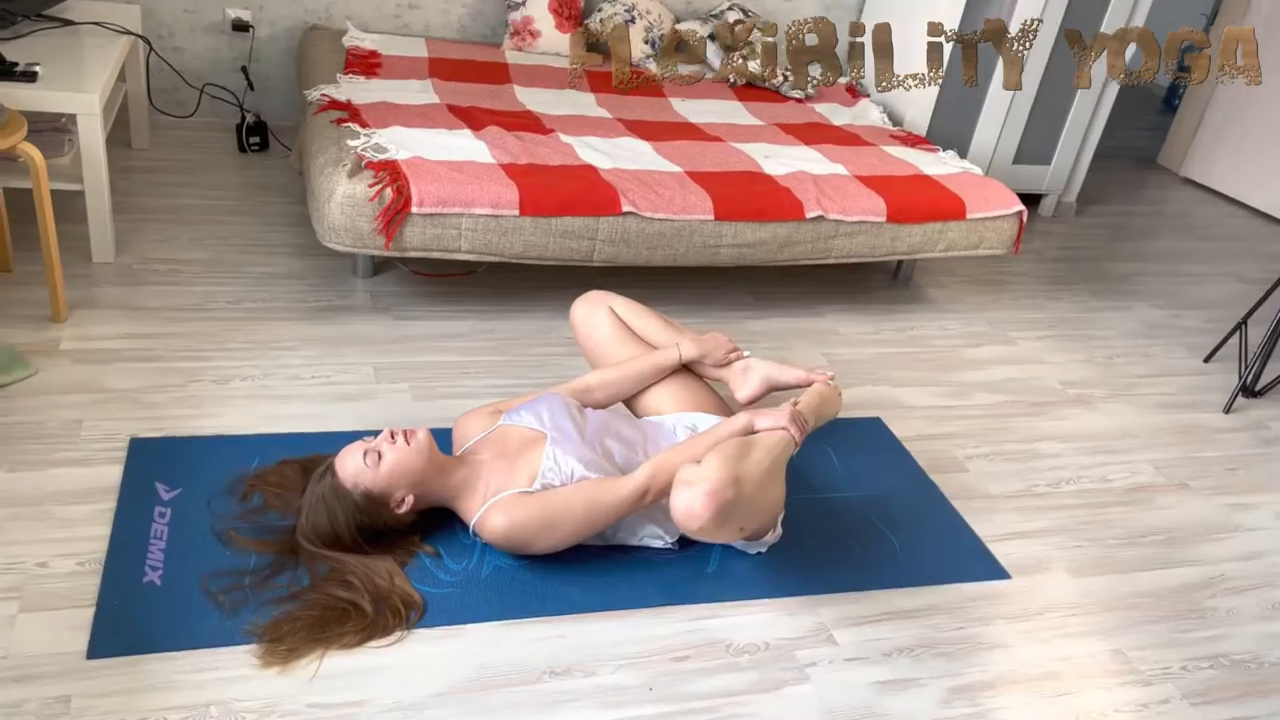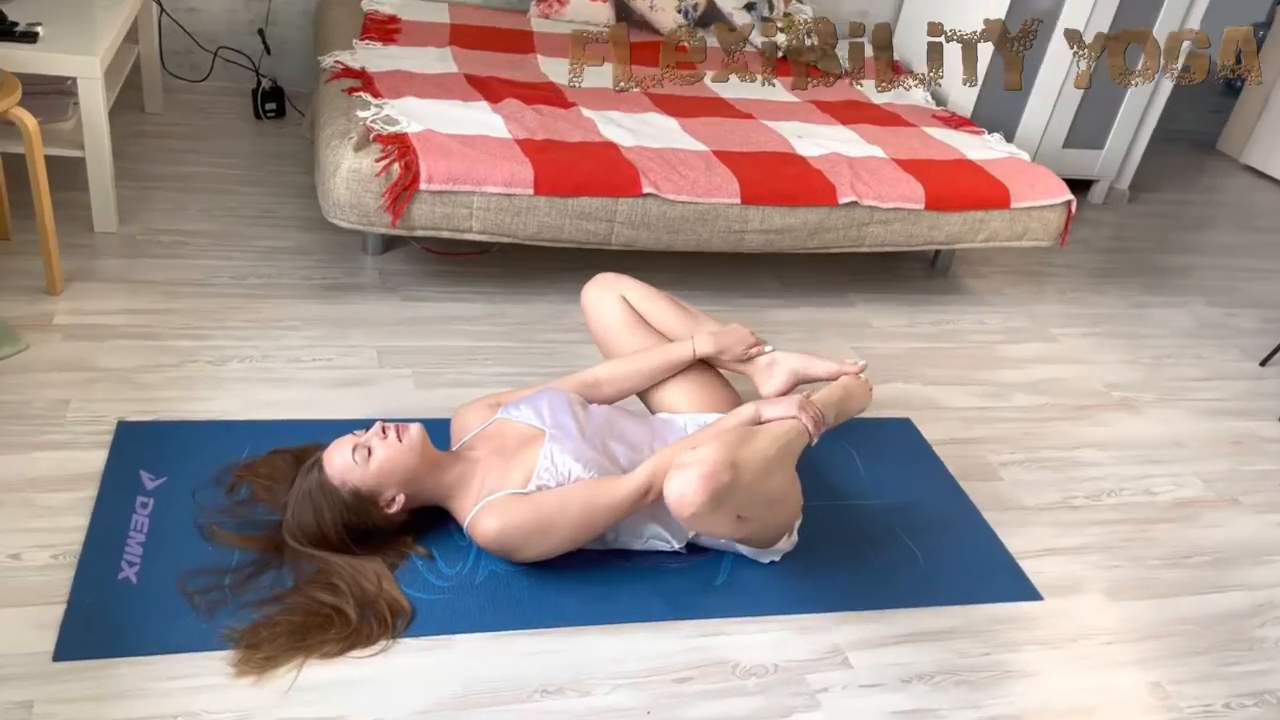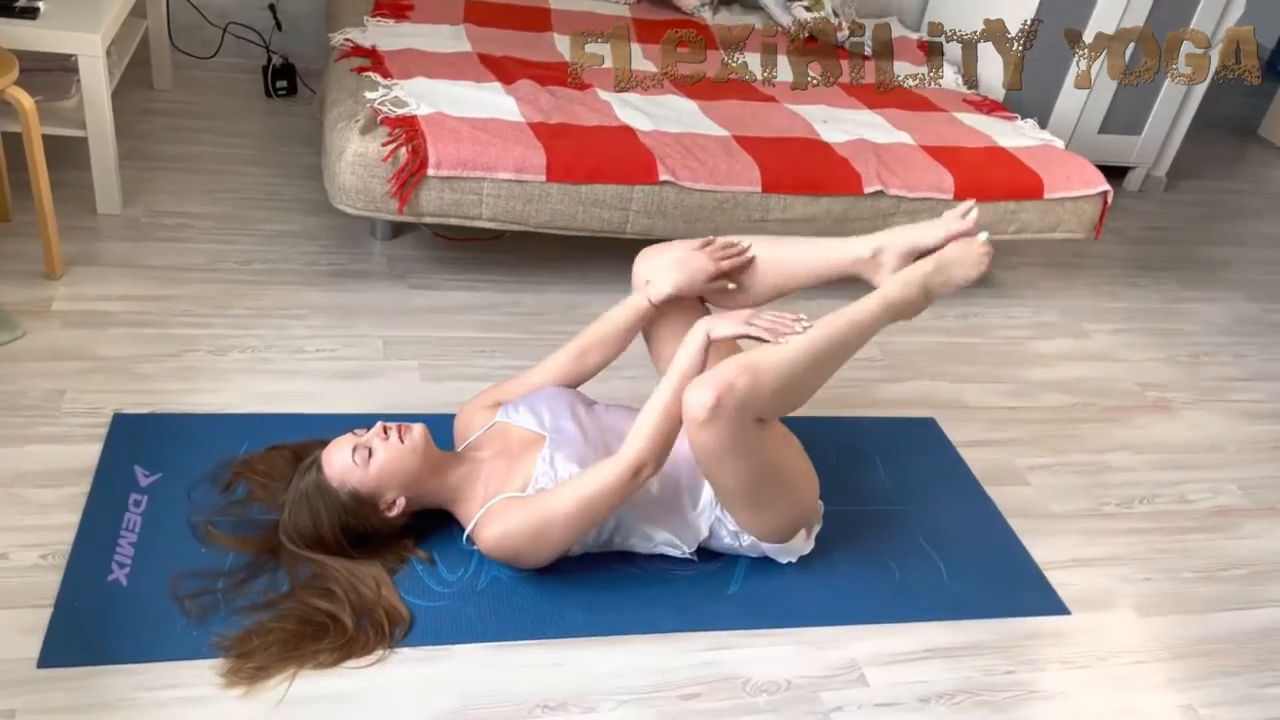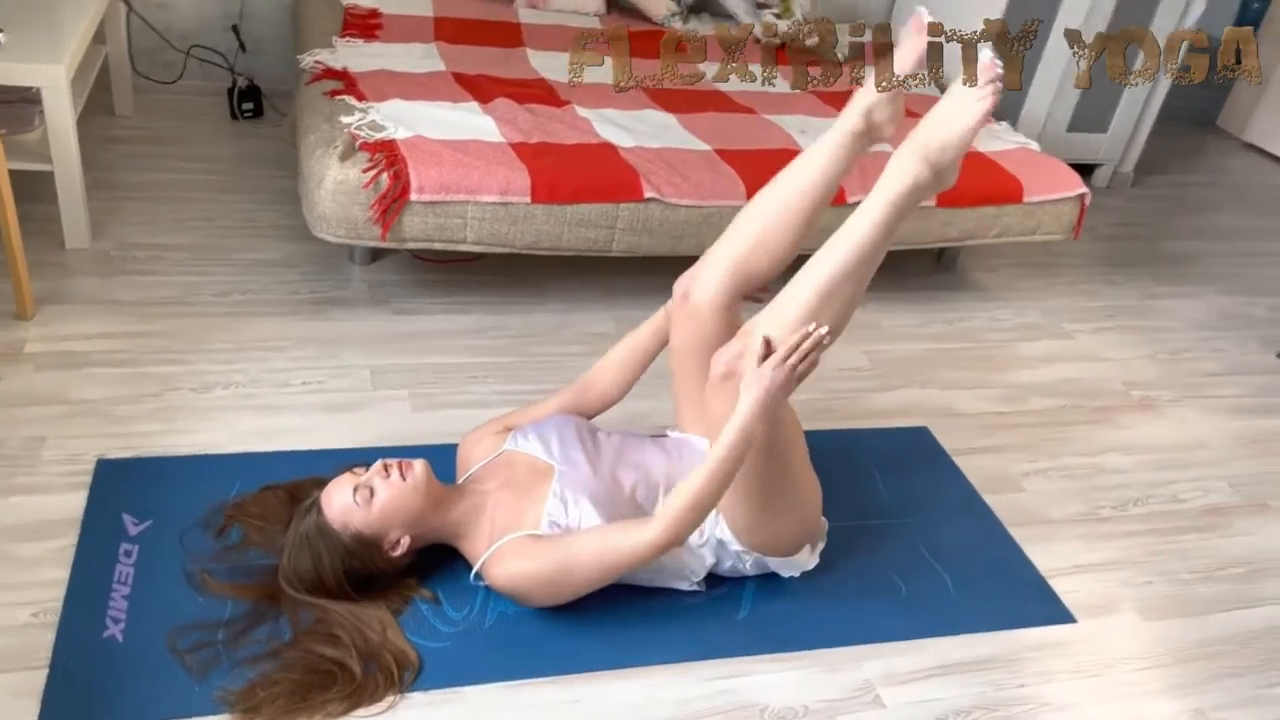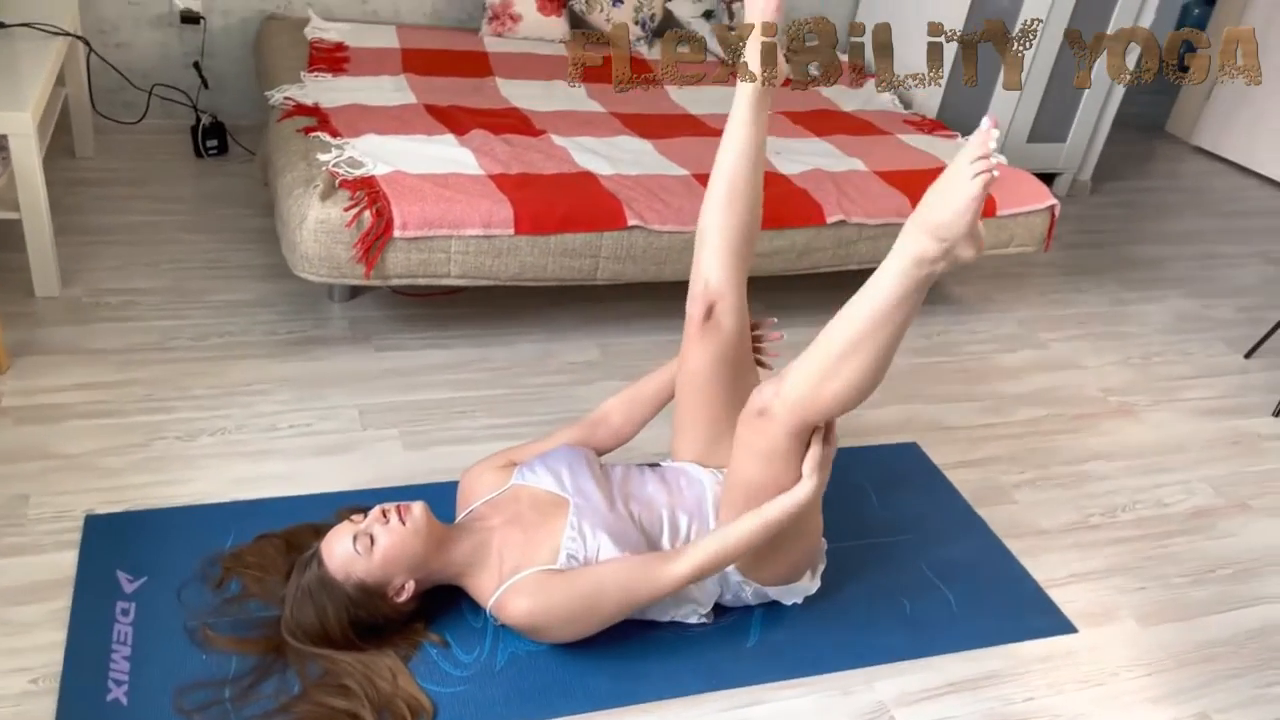
dt=0.4s
person 1, frame 1
left shoulder: (472, 428)
right shoulder: (501, 518)
left elbow: (582, 393)
right elbow: (642, 485)
left wrist: (683, 350)
right wrist: (741, 425)
left hip: (694, 434)
left knee: (593, 307)
right knee: (703, 498)
left ankle: (743, 375)
right ankle: (804, 411)
person 1, frame 2
left shoulder: (471, 421)
right shoulder: (496, 522)
left elbow: (591, 386)
right elbow: (643, 486)
left wrist: (702, 347)
right wrist: (747, 414)
left hip: (710, 435)
right hip: (749, 516)
left knee: (607, 290)
right knee: (697, 480)
left ankle: (772, 369)
right ankle: (827, 405)
person 1, frame 3
left shoulder: (474, 423)
right shoulder: (497, 529)
left elbow: (581, 359)
right elbow: (632, 467)
left wrist: (661, 296)
right wrist: (694, 347)
left hip: (719, 455)
right hip: (761, 520)
left knee: (662, 263)
right knee: (713, 394)
left ankle: (884, 255)
right ankle: (901, 292)
person 1, frame 4
left shoulder: (481, 451)
right shoulder: (511, 565)
left elbow: (591, 389)
right elbow: (662, 531)
left wrist: (681, 316)
right wrist: (749, 417)
left hip: (706, 459)
right hip: (758, 536)
left knee: (706, 290)
right knee: (737, 364)
left ankle: (871, 114)
right ankle: (914, 169)
person 1, frame 5
left shoulder: (481, 486)
right shoulder: (521, 602)
left elbow: (596, 429)
right elbow: (670, 574)
left wrist: (702, 358)
right wrist: (791, 505)
left hip: (697, 487)
right hip: (763, 557)
left knee: (714, 306)
right knee: (779, 403)
left ankle: (754, 77)
right ankle: (925, 241)
